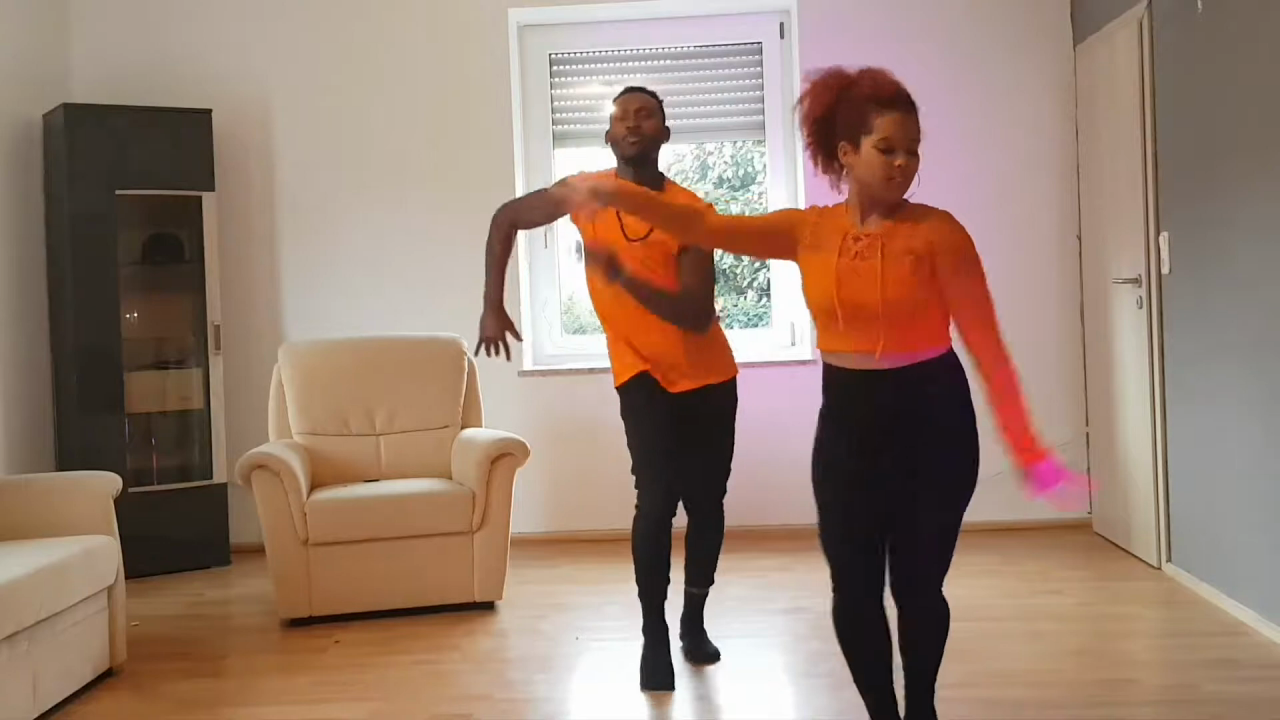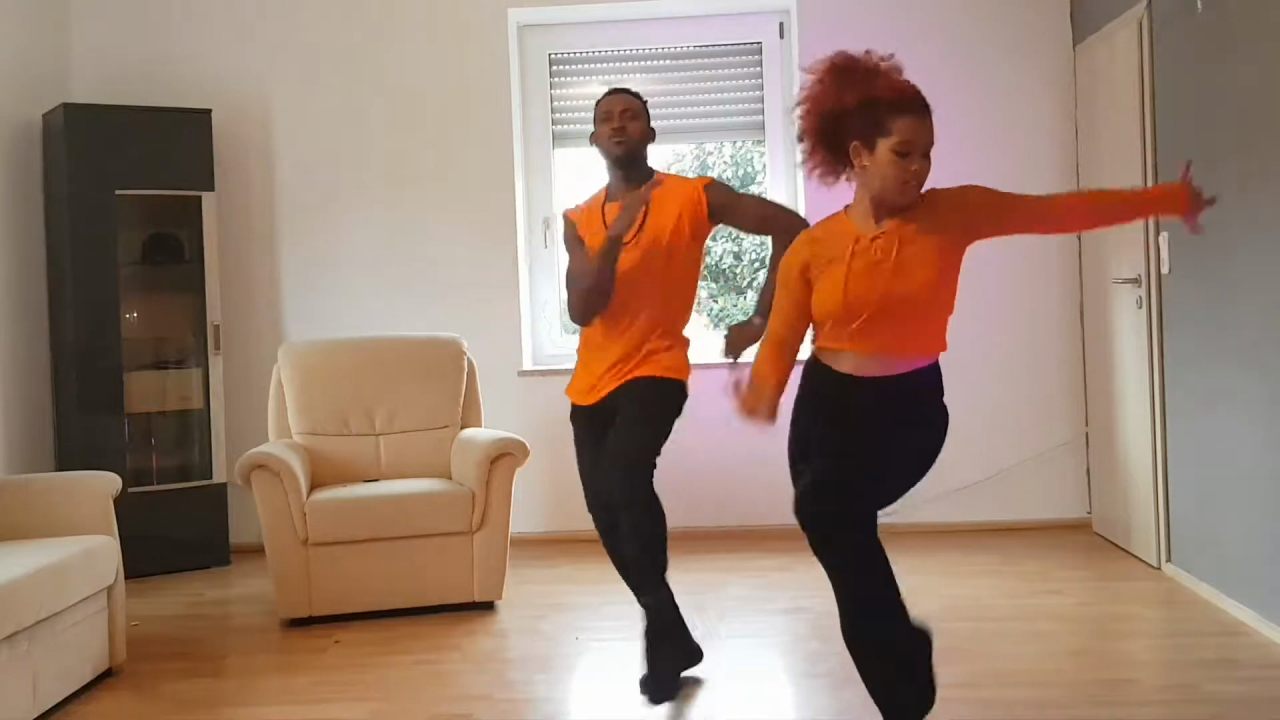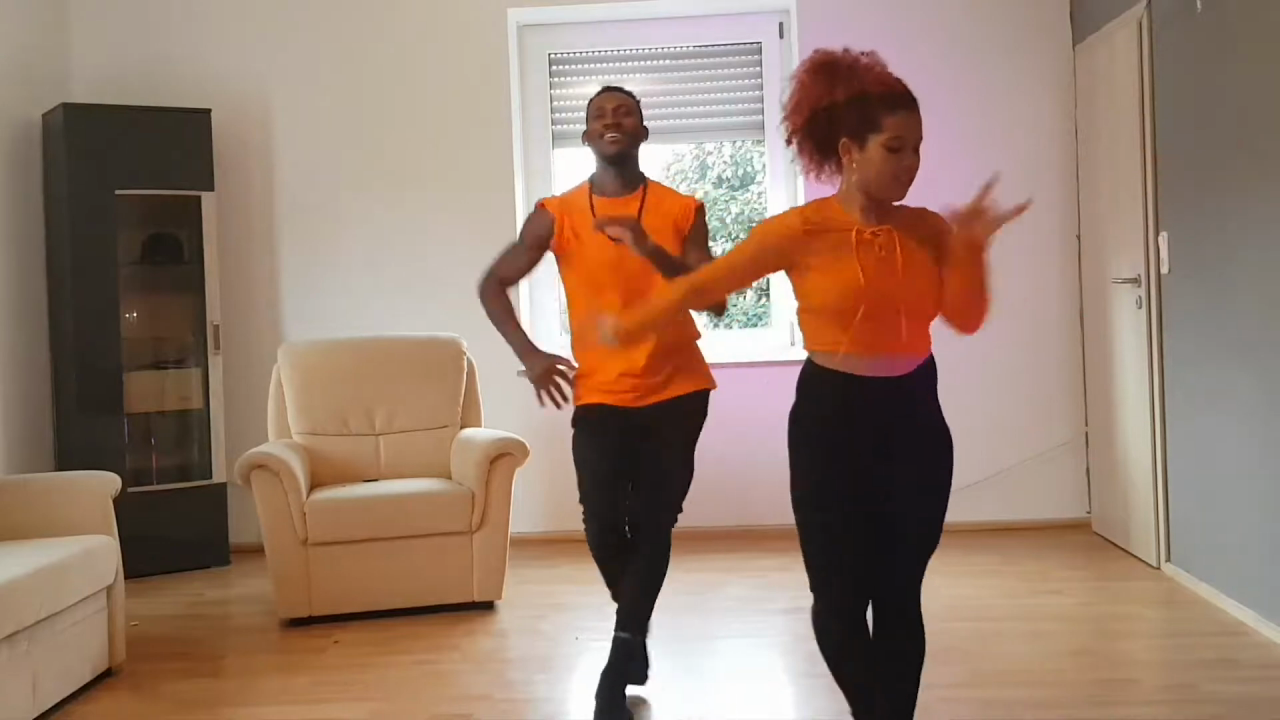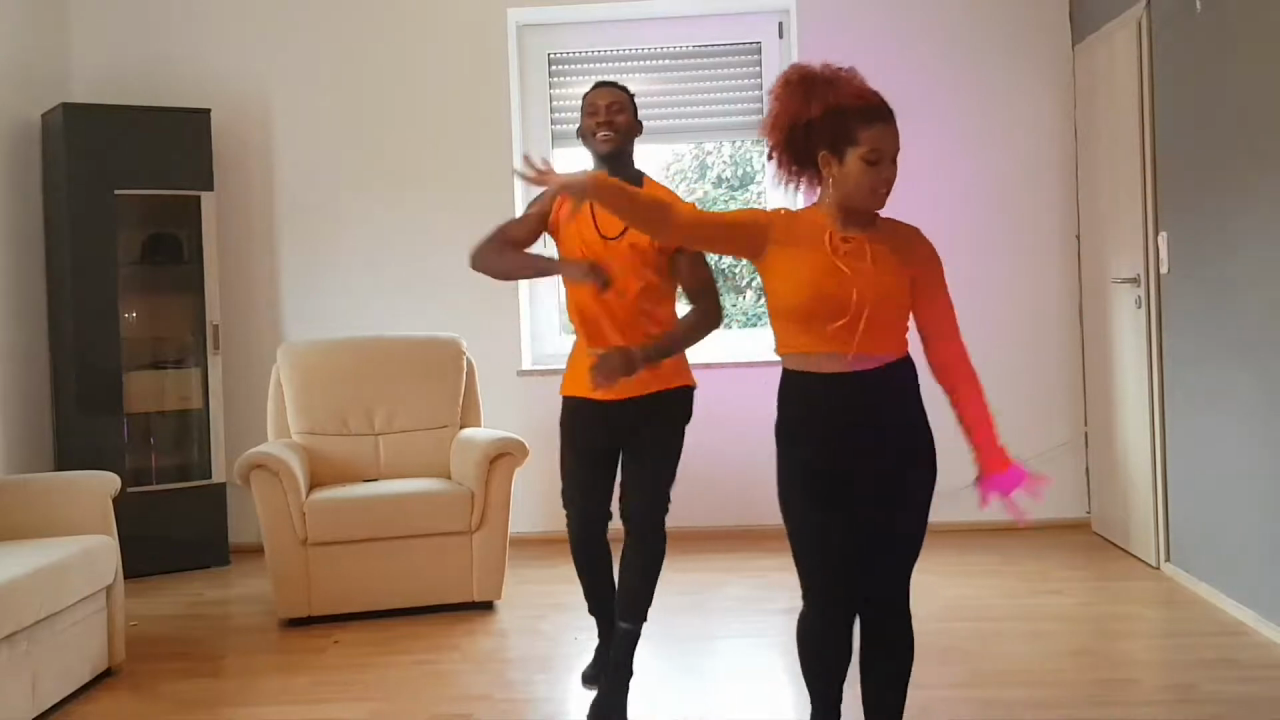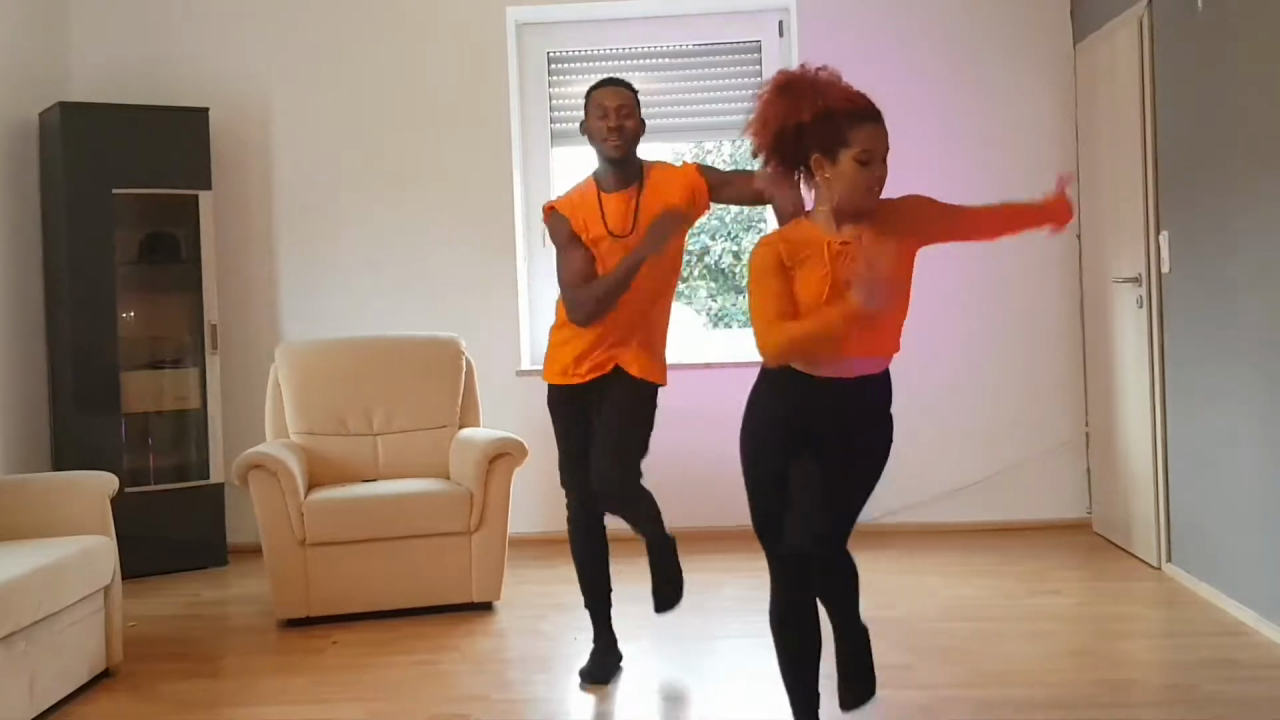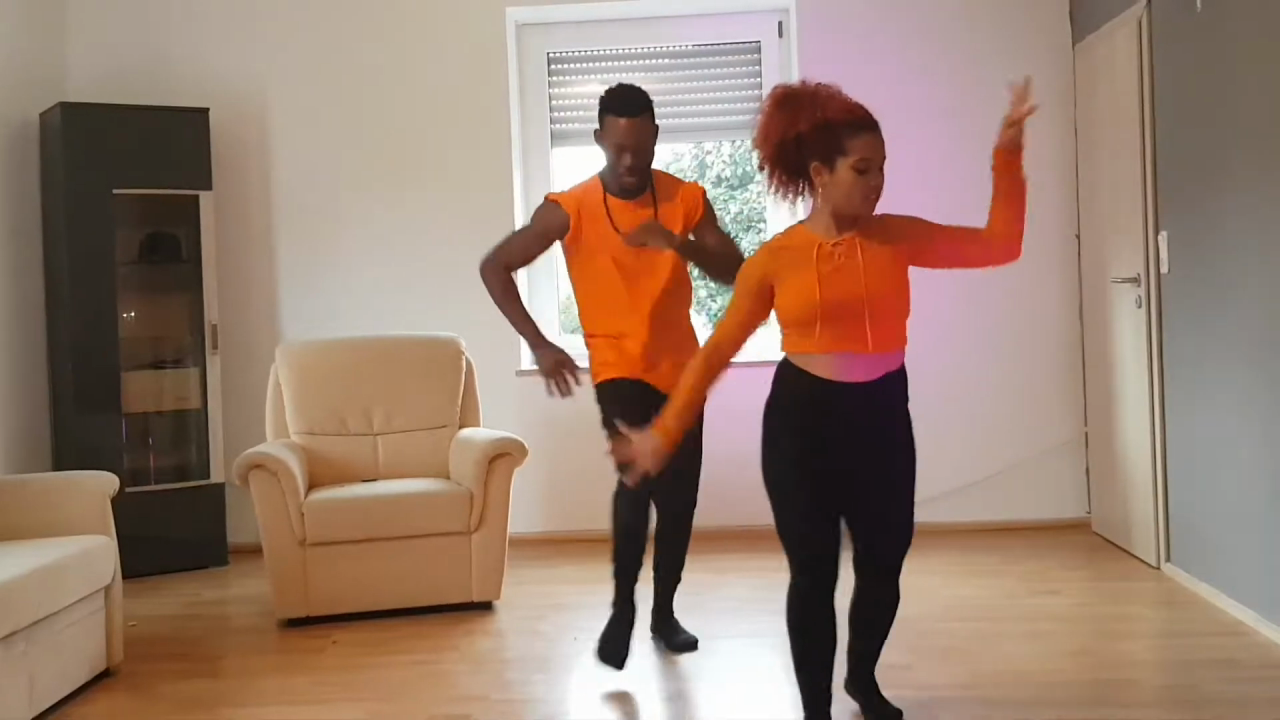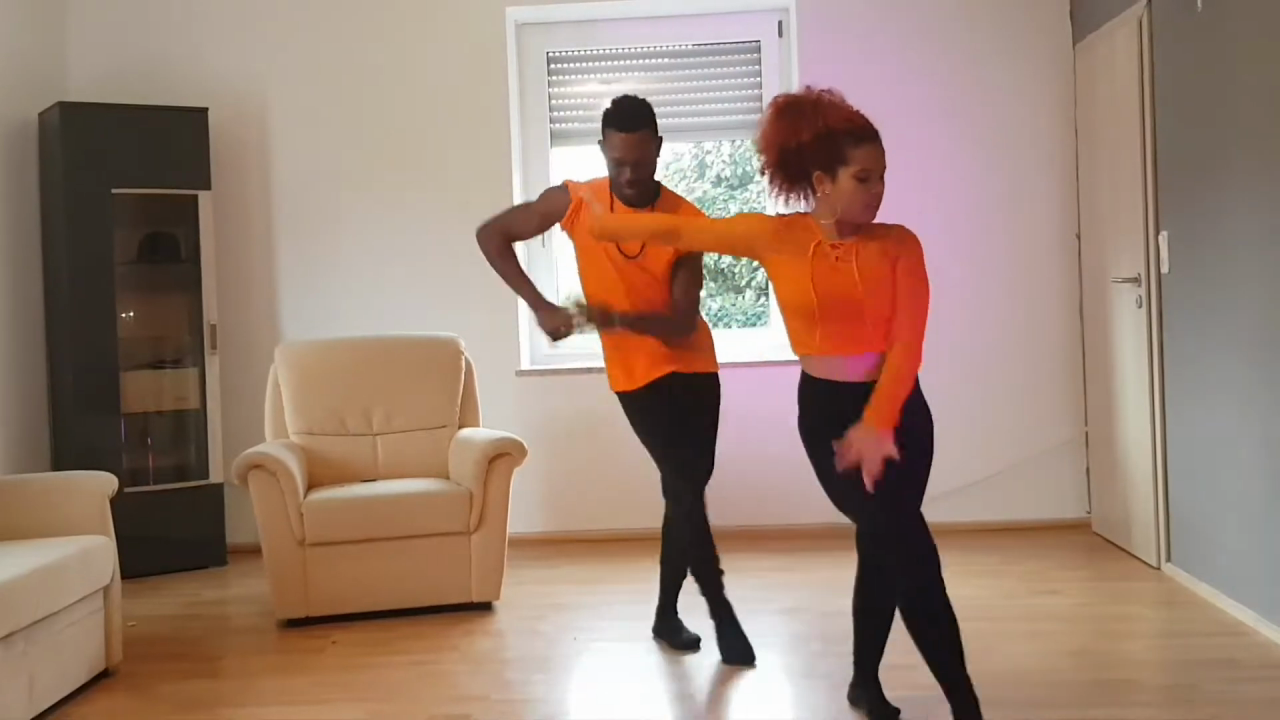
dt=0.2s
person 1, frame 1
left shoulder: (939, 234)
right shoulder: (810, 231)
left elbow: (985, 341)
right elbow: (709, 228)
left wrist: (1026, 447)
right wrist: (617, 193)
left hip: (929, 411)
right hip: (846, 415)
left knee: (917, 587)
right knee: (854, 590)
person 1, frame 2
left shoulder: (951, 214)
right shoulder: (811, 250)
left elbow: (1061, 212)
right elbow: (779, 347)
left wrist: (1163, 199)
right wrist: (760, 393)
left hip: (912, 410)
right hip: (829, 413)
left knee: (825, 506)
right knee: (857, 591)
left ankle: (901, 640)
person 1, frame 3
left shoulder: (931, 231)
right shoulder: (808, 229)
left elbow: (966, 317)
right elbow: (709, 281)
left wrist: (970, 245)
right wrist: (623, 328)
left hip: (917, 420)
right hip: (829, 425)
left knee: (900, 597)
right knee: (840, 598)
person 1, frame 4
left shoulder: (909, 246)
right shoulder: (774, 234)
left elbow: (949, 355)
right elbow: (673, 222)
left wrist: (990, 457)
right wrist: (593, 186)
left hip: (894, 419)
right hip: (811, 424)
left knee: (886, 600)
right knee: (829, 597)
person 1, frame 5
left shoulder: (902, 220)
right shoulder: (775, 250)
left elbow: (979, 220)
right elbow: (774, 345)
left wrist: (1051, 210)
right wrist: (855, 307)
left hip: (861, 415)
right hip: (784, 415)
left knee: (810, 542)
right knee: (789, 578)
left ankle: (850, 633)
person 1, frame 6
left shoulder: (900, 237)
right shoulder: (778, 257)
left elbow: (1002, 247)
right elbow: (718, 348)
left wrist: (1007, 156)
right wrist: (662, 432)
left hip: (885, 420)
right hip: (806, 423)
left knee: (882, 574)
right knee: (814, 577)
person 1, frame 7
left shoulder: (899, 246)
right shoulder: (774, 237)
left elbow: (908, 346)
right elbow: (680, 230)
left wrist: (880, 426)
right wrist: (603, 222)
left hip: (896, 418)
right hip: (829, 413)
left knee: (886, 551)
right knee: (908, 544)
person 2, frame 1
left shoulder: (692, 213)
left elbow: (696, 317)
right elbow: (504, 220)
left wrist: (624, 277)
right wrist: (492, 305)
left hip: (707, 376)
right hip: (640, 375)
left knee: (705, 503)
right knee: (656, 496)
left ankle: (693, 618)
right ankle: (653, 635)
person 2, frame 2
left shoulder: (694, 195)
right shoulder: (577, 220)
left elbow: (793, 227)
right elbow: (582, 310)
left wrist: (762, 317)
right wrist: (617, 238)
left hip: (652, 375)
right hip: (591, 387)
left knee: (620, 480)
right knee: (611, 523)
left ankle: (661, 625)
right ankle: (676, 636)
person 2, frame 3
left shoulder: (682, 210)
right shoulder: (555, 213)
left elbow: (717, 301)
right elbow: (492, 287)
left wrist: (652, 251)
right wrist: (528, 353)
left hip: (679, 389)
right hip: (604, 394)
left knee: (655, 521)
right knee: (606, 522)
left ankle: (624, 649)
right ankle: (630, 641)
person 2, frame 4
left shoulder: (675, 212)
right shoulder: (558, 201)
left elbow: (709, 310)
right elbow: (485, 257)
left wrist: (639, 356)
right wrist: (559, 264)
left hip: (661, 383)
right hip: (588, 386)
left knee: (643, 514)
right knee: (584, 519)
left ankle: (622, 661)
right ankle: (607, 632)
person 2, frame 5
left shoulder: (682, 183)
right shoulder: (564, 212)
left elbow: (771, 185)
right elbow: (583, 309)
right wrist: (643, 249)
left hip: (634, 365)
right hip: (571, 371)
left knee: (612, 481)
right knee: (582, 505)
left ankle: (659, 542)
right ankle: (604, 641)
person 2, frame 6
left shoulder: (689, 199)
right shoulder: (568, 207)
left elbow: (731, 272)
right elbow: (494, 268)
left wrist: (676, 243)
right wrist: (539, 343)
left hip: (683, 369)
right hip: (622, 370)
left knee: (680, 497)
right knee: (638, 482)
left ankle: (662, 614)
right ankle: (623, 608)
person 2, frame 7
left shoulder: (686, 221)
right shoulder: (573, 201)
left elbow: (681, 324)
right elbow: (492, 234)
left wrist: (612, 314)
right wrist: (539, 306)
left hip: (693, 365)
right hip: (639, 373)
left knee: (686, 482)
right knee: (682, 477)
left ankle: (667, 612)
right ankle: (719, 607)
